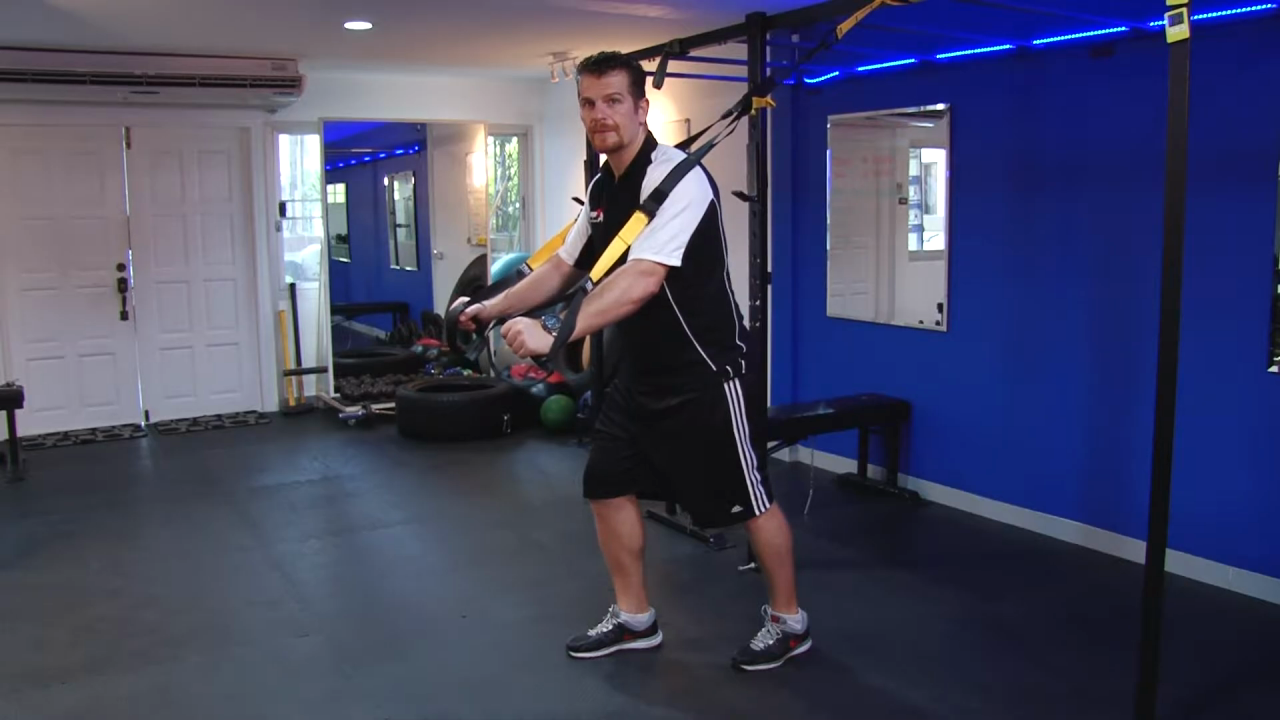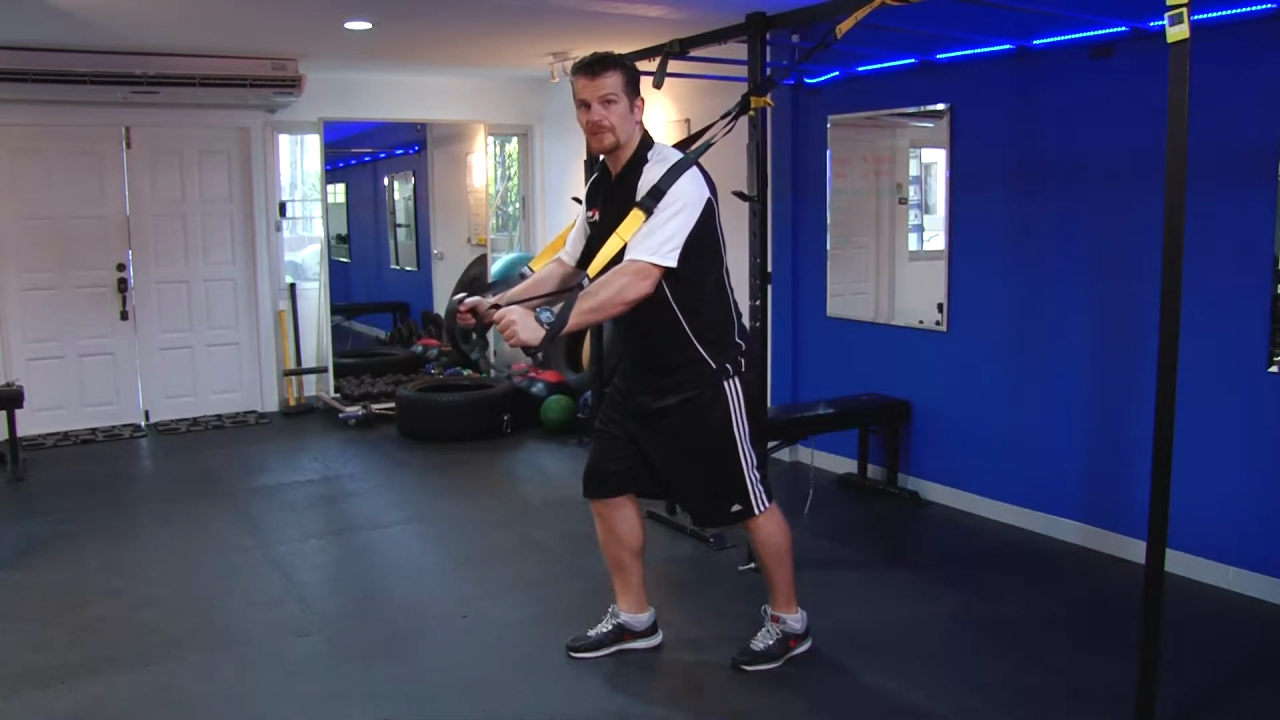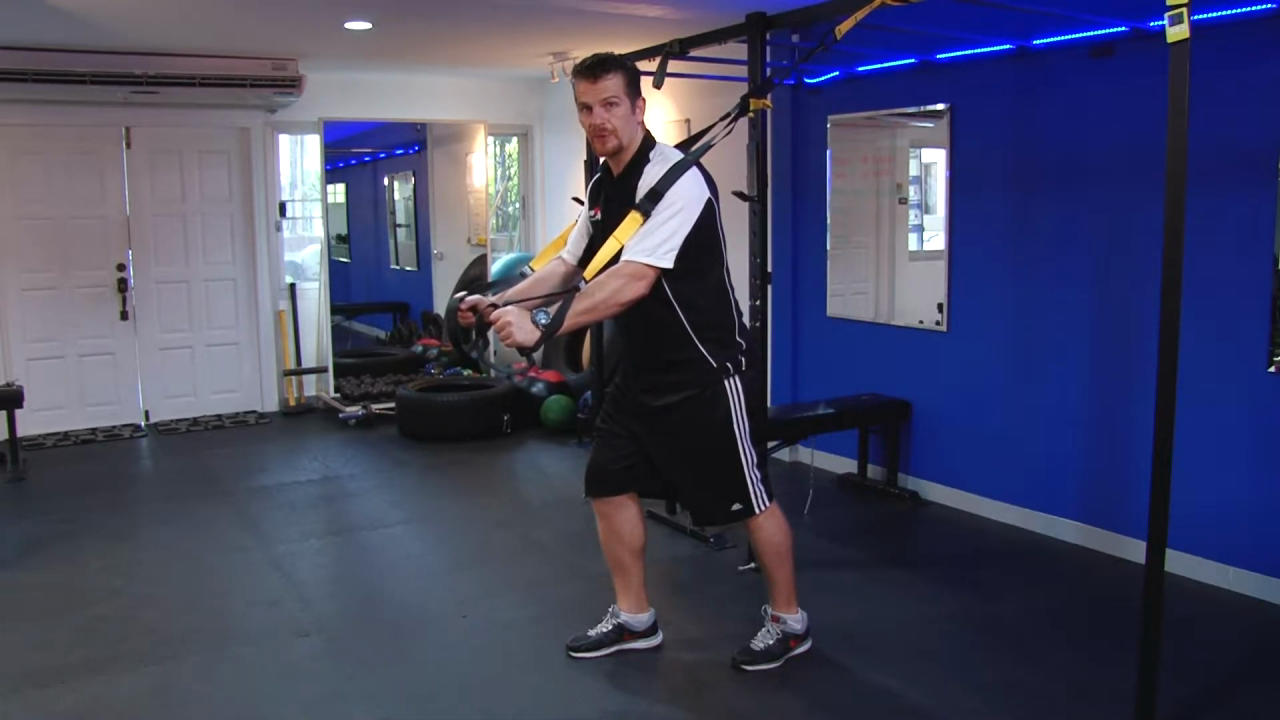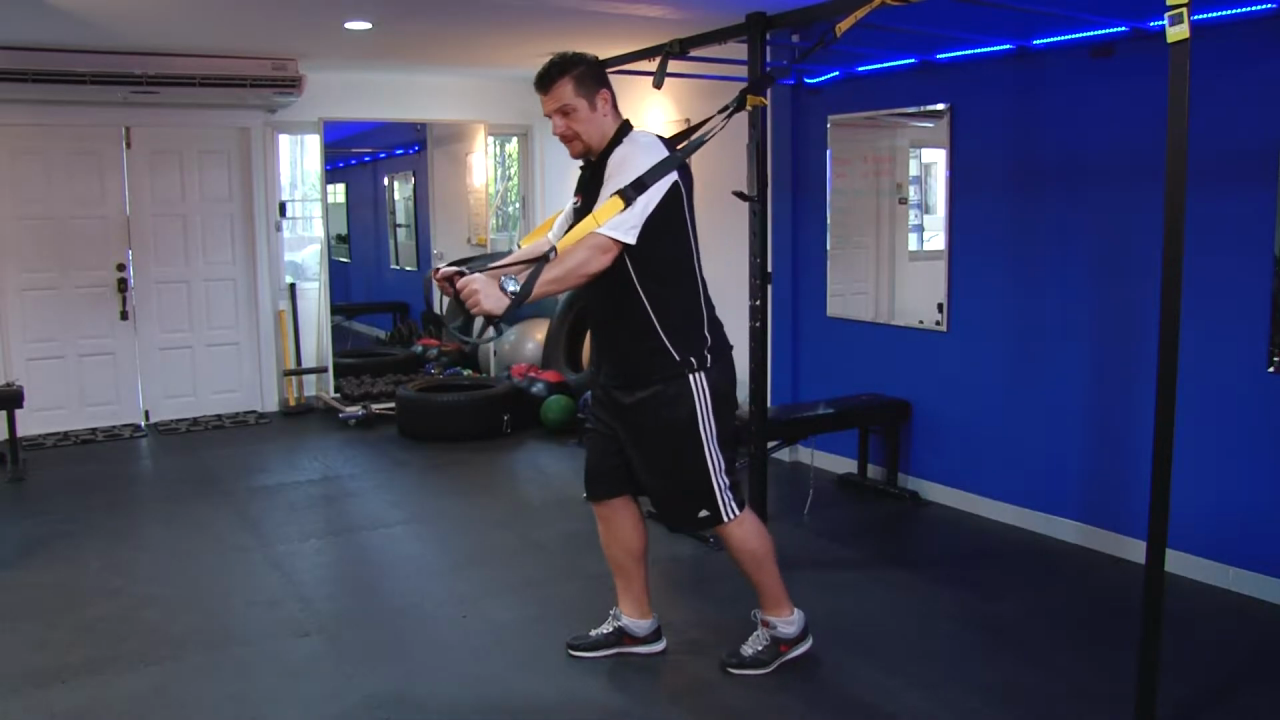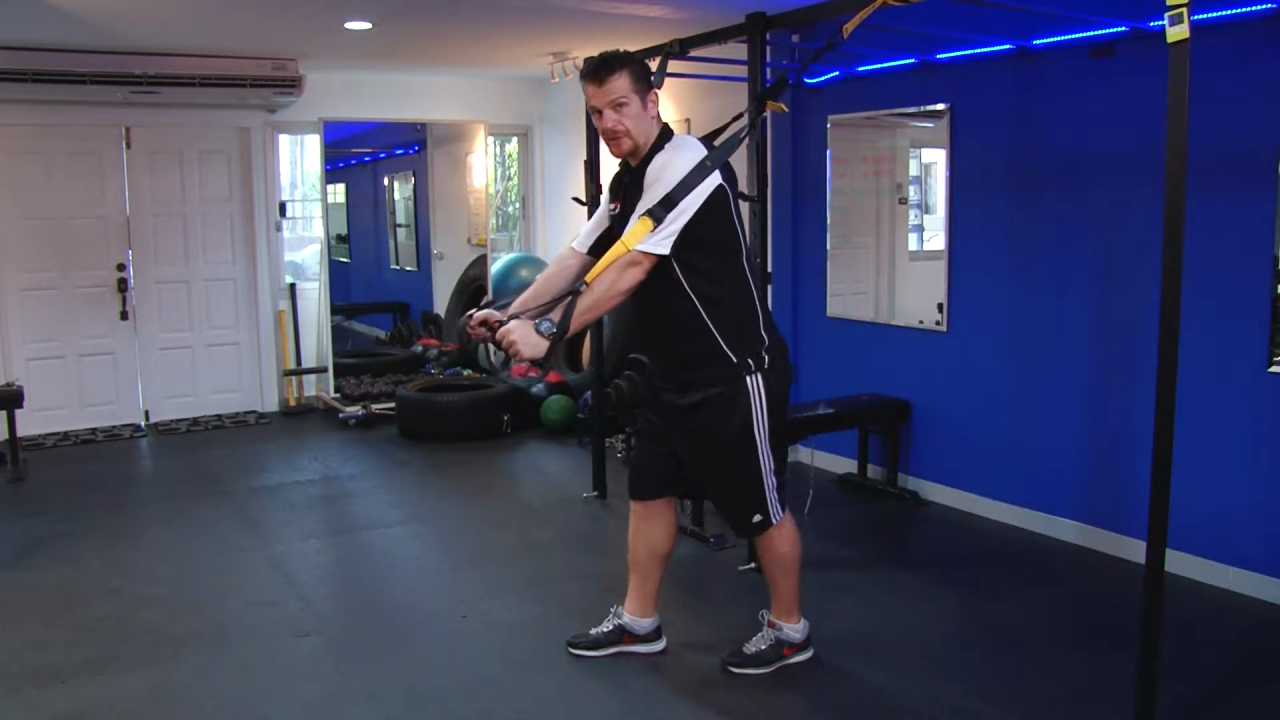
dt=1s
person 1, frame 1
left shoulder: (675, 177)
right shoulder: (602, 188)
left elbow: (642, 280)
right elbow: (564, 266)
left wrist: (553, 331)
right wrist: (495, 307)
left hip: (704, 371)
right hip: (642, 370)
left knee: (747, 500)
right knee: (607, 487)
left ankle: (789, 620)
right ankle: (634, 618)
person 1, frame 2
left shoulder: (672, 177)
right shoulder: (600, 187)
left elbow: (637, 280)
right elbow: (566, 266)
left wrist: (545, 325)
right wrist: (496, 303)
left hip: (705, 370)
right hip: (642, 370)
left knee: (747, 500)
right knee: (607, 487)
left ankle: (789, 620)
right ankle: (634, 618)
person 1, frame 3
left shoulder: (673, 178)
right shoulder: (603, 187)
left elbow: (634, 280)
right elbow: (567, 265)
left wrist: (542, 325)
right wrist: (498, 303)
left hip: (706, 371)
right hip: (643, 369)
left knee: (747, 498)
right knee: (609, 486)
left ankle: (788, 621)
right ankle: (633, 618)
person 1, frame 4
left shoulder: (640, 158)
right shoulder: (594, 173)
left elbow: (596, 253)
right elbow: (552, 245)
left wrist: (509, 292)
right wrist: (481, 276)
left hip: (680, 370)
right hip: (622, 369)
left knee: (715, 503)
right knee: (608, 491)
left ankle: (784, 623)
right ankle: (636, 622)
person 1, frame 5
left shoulder: (680, 163)
right shoulder: (625, 183)
left elbow: (630, 269)
right elbow: (576, 258)
left wrist: (549, 331)
right wrist: (510, 315)
left hip: (736, 371)
right hip: (675, 373)
left knee: (760, 506)
right knee: (649, 490)
left ankle: (788, 628)
right ankle: (639, 622)
